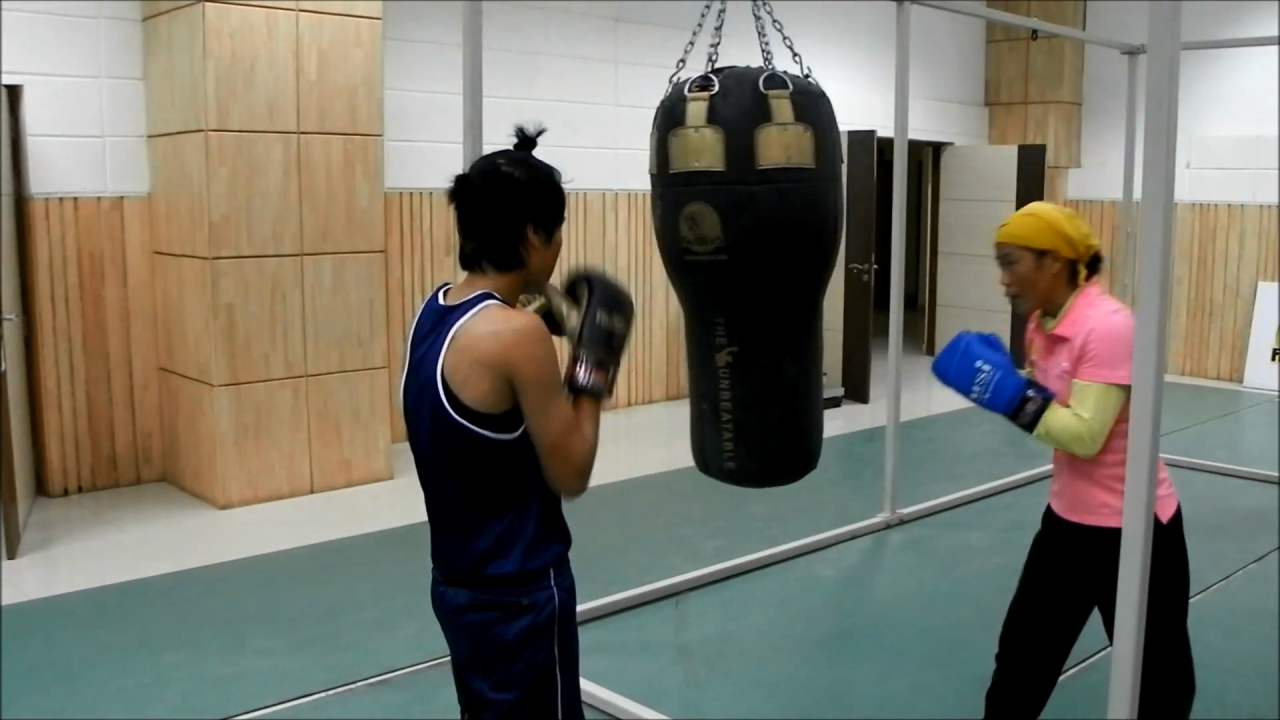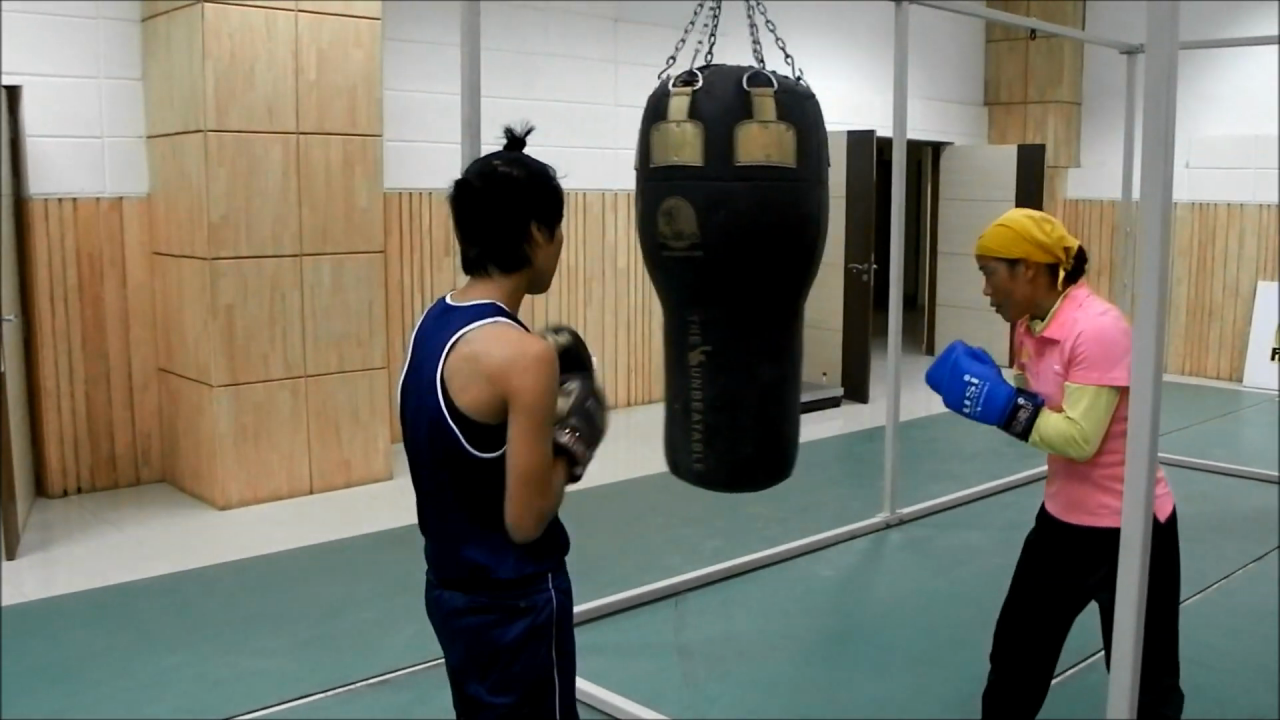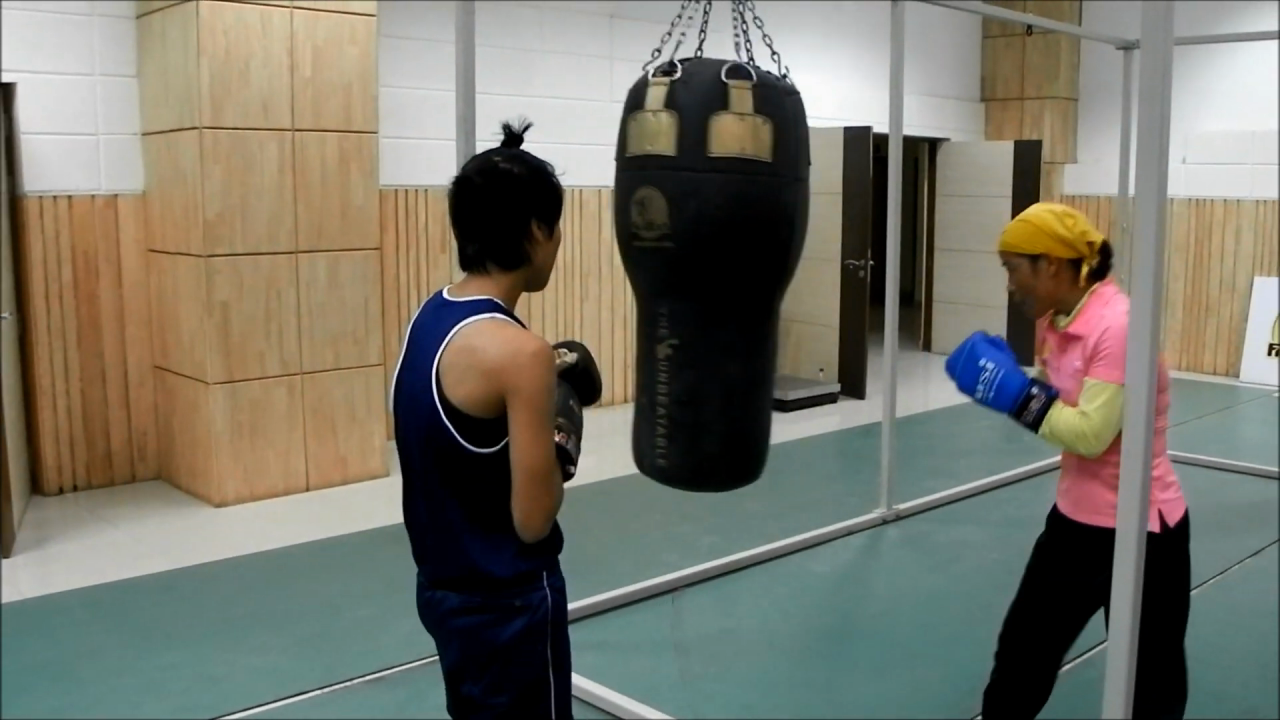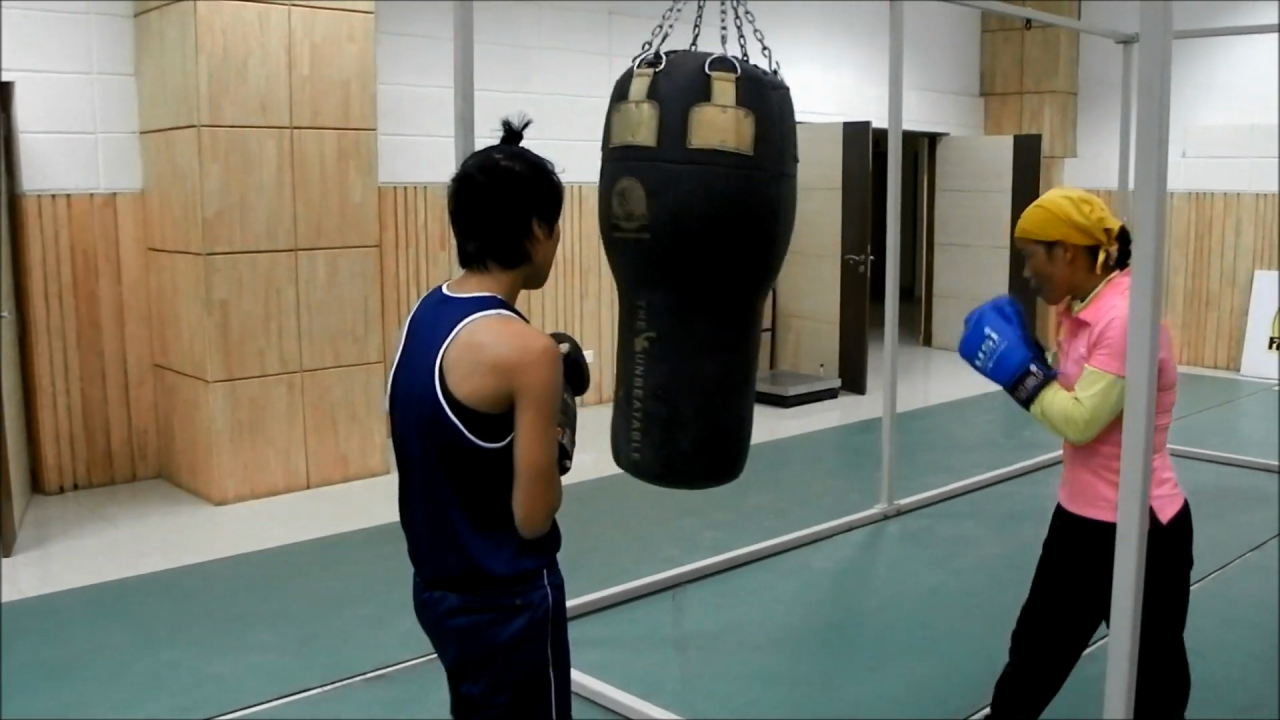
dt=0.2s
person 1, frame 1
left shoulder: (435, 311)
right shoulder: (514, 333)
right elbow: (569, 476)
right wrist: (594, 359)
left hip: (460, 579)
right hip: (519, 593)
person 1, frame 2
left shoulder: (438, 318)
right shoulder: (519, 353)
right elbow: (525, 520)
right wrist: (573, 437)
left hip: (453, 584)
right hip: (513, 599)
person 1, frame 3
left shoulder: (430, 316)
right shoulder: (517, 351)
right elbow: (533, 521)
right wrist: (561, 437)
left hip: (444, 584)
right hip: (506, 599)
person 1, frame 4
left shoulder: (426, 314)
right shoulder: (523, 348)
right elbow: (533, 516)
right wrist: (555, 432)
left hip: (439, 583)
right hip: (504, 599)
person 2, frame 1
left shoulder: (1109, 327)
right shoulder: (1042, 324)
left elbow: (1085, 436)
left wrist: (1011, 393)
right wrist: (990, 380)
right hip: (1069, 520)
right knee: (1022, 650)
person 2, frame 2
left shoulder: (1098, 328)
right shoulder: (1030, 328)
left elbow: (1080, 439)
left wrist: (1000, 403)
right wrist: (978, 387)
left hip: (1128, 530)
right hip: (1063, 519)
right knee: (1016, 650)
person 2, frame 3
left shoulder: (1119, 326)
right shoulder: (1053, 323)
left elbow: (1091, 436)
left wrist: (1015, 393)
right wrist: (1001, 379)
left hip: (1140, 536)
right hip: (1074, 520)
right knee: (1022, 649)
person 2, frame 4
left shoulder: (1127, 318)
right shoulder: (1075, 308)
left elbow: (1081, 422)
left wrist: (1015, 367)
right wrist: (1026, 356)
right hip: (1078, 515)
right knee: (1036, 643)
